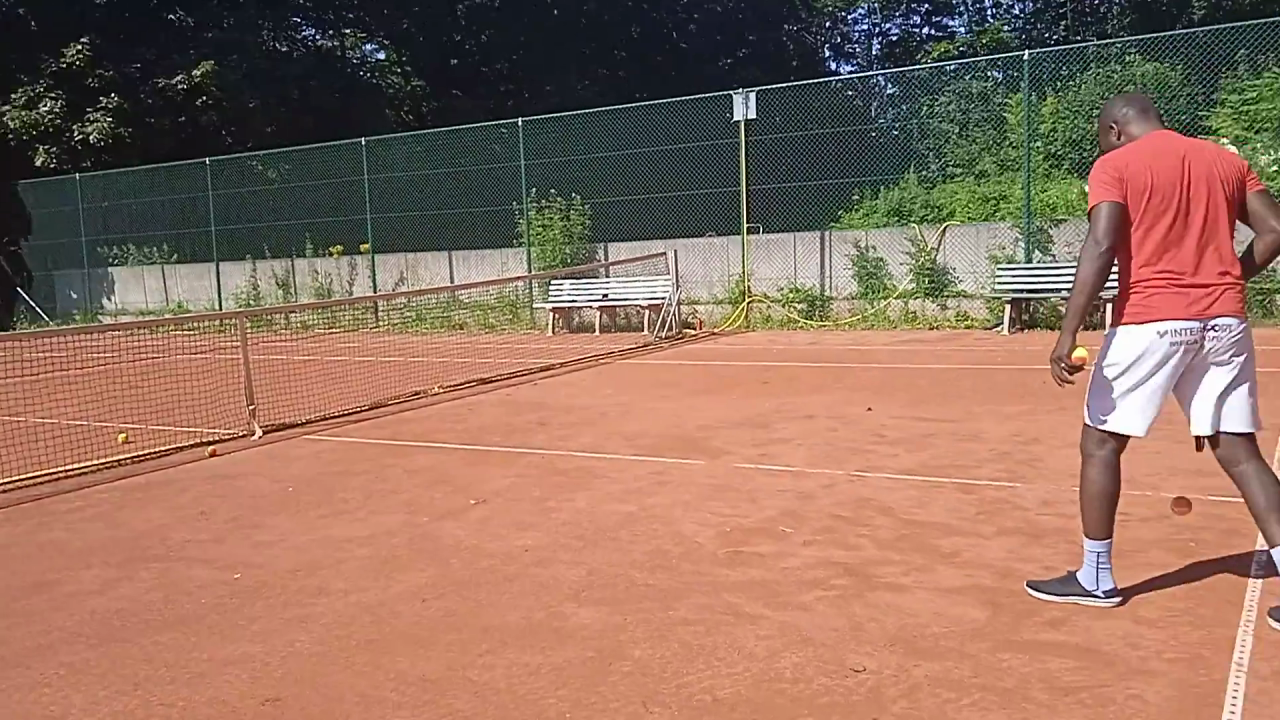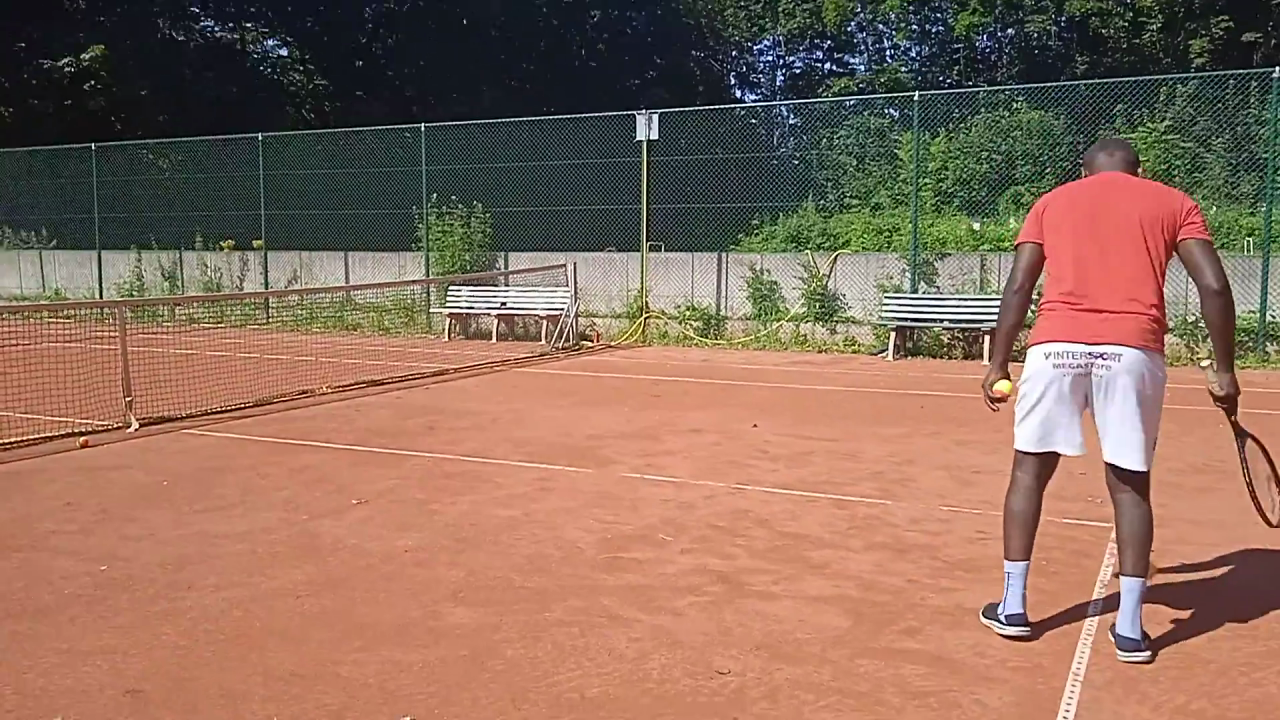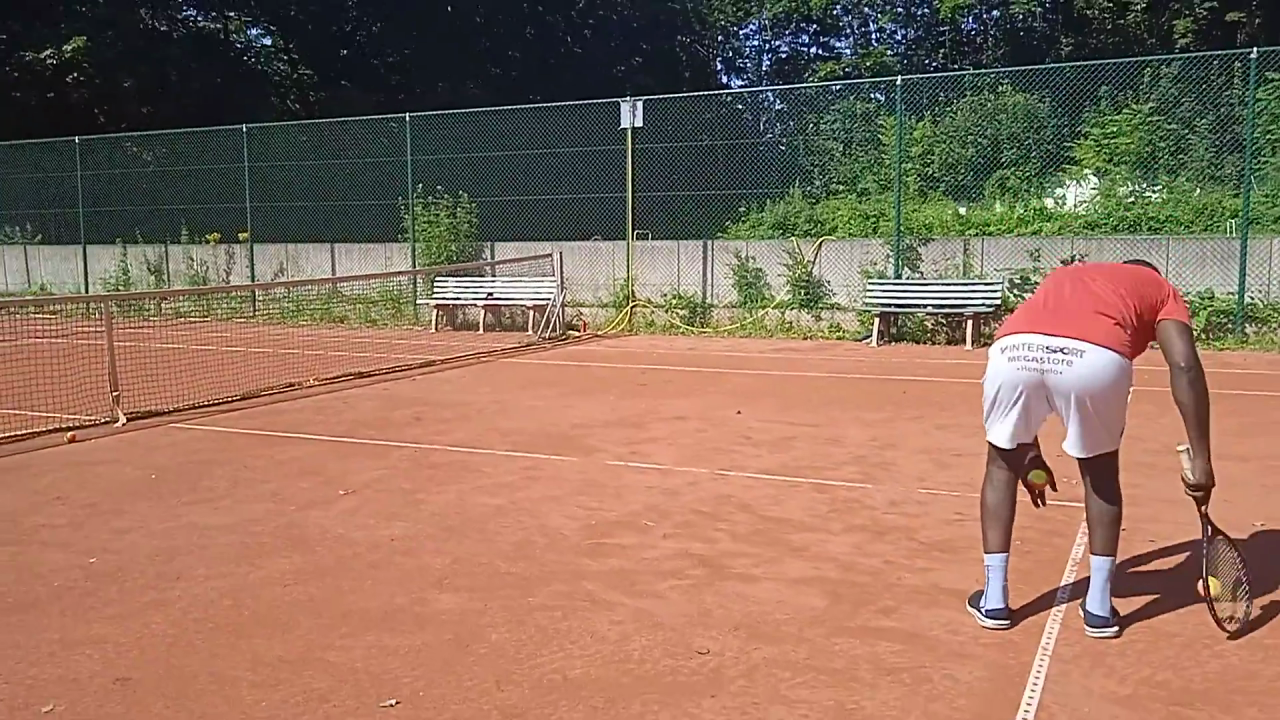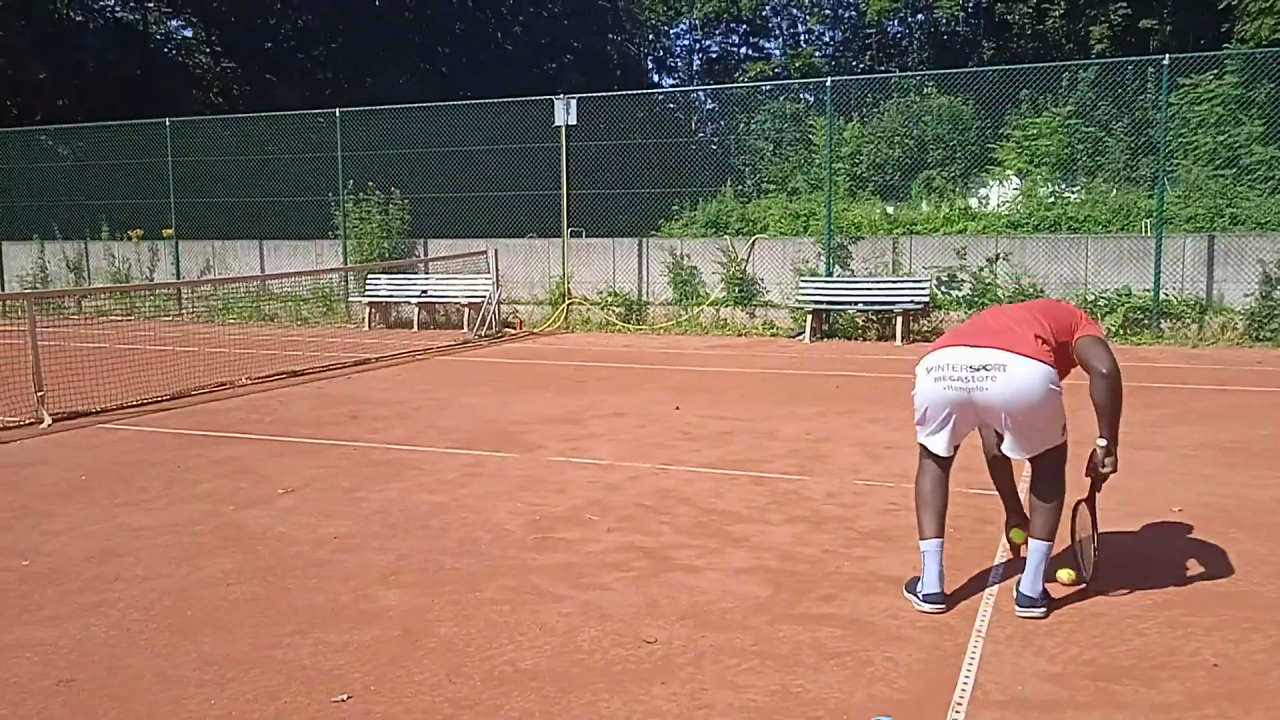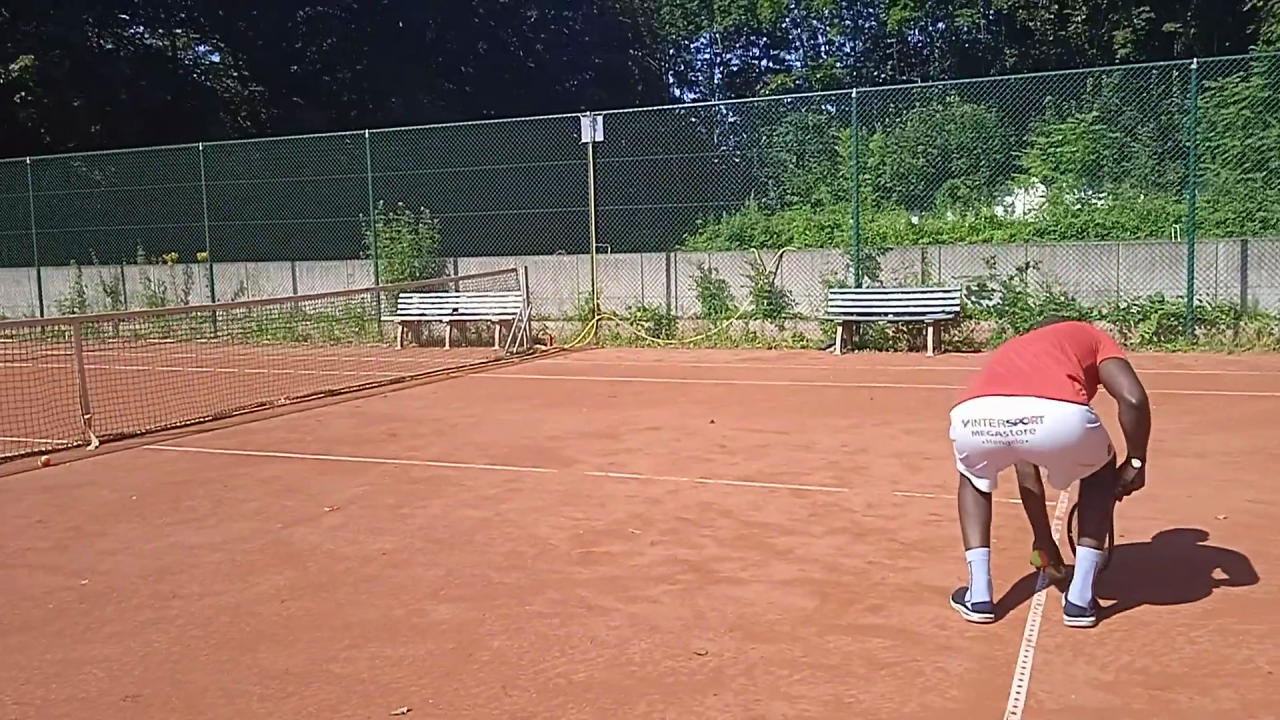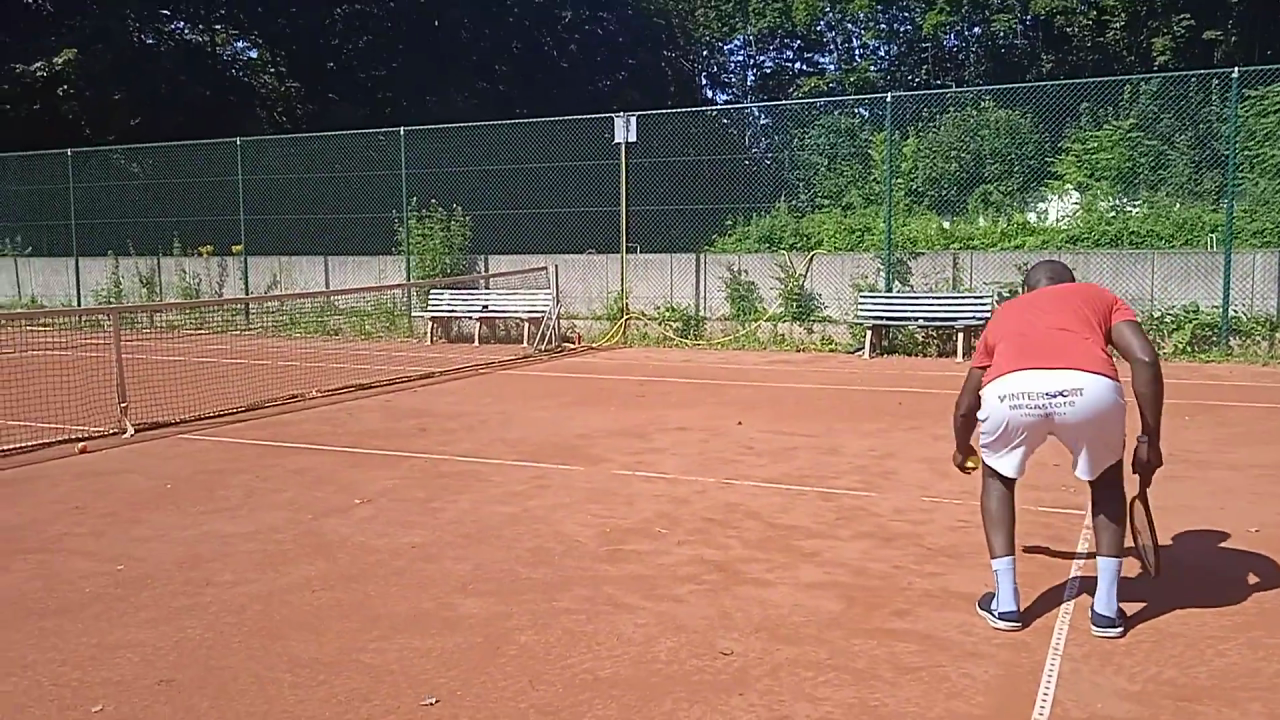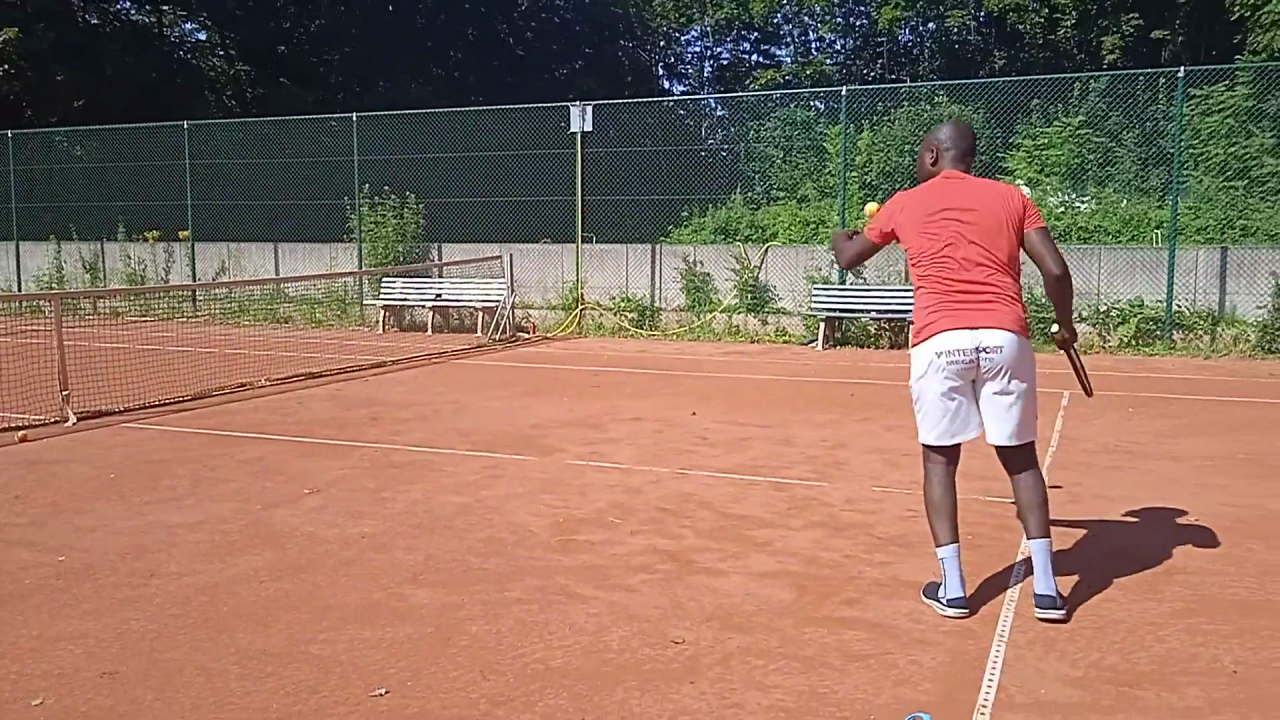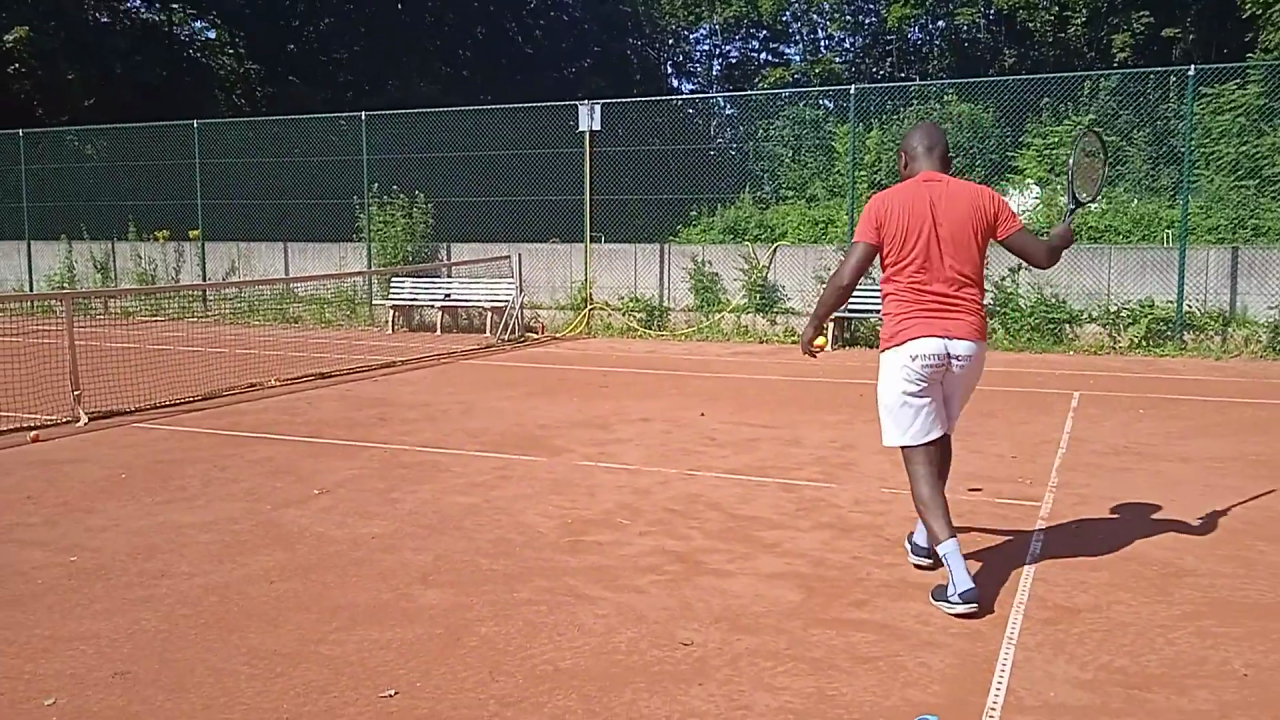
dt=0.4s
person 1, frame 1
left shoulder: (1115, 165)
right shoulder: (1225, 158)
left elbow: (1100, 249)
left wrist: (1068, 333)
left hip: (1150, 323)
right hip: (1224, 322)
left knee: (1099, 443)
left ankle: (1095, 577)
person 1, frame 2
left shoulder: (1052, 201)
right shoulder: (1174, 202)
left elbow: (1017, 287)
right elbow: (1214, 286)
left wrist: (998, 362)
right wrist: (1225, 370)
left hip: (1057, 344)
right hip: (1133, 350)
left knee: (1030, 471)
right knee: (1127, 485)
left ankle: (1013, 606)
right ankle: (1130, 626)
person 1, frame 3
left shoulder: (1062, 276)
right shoulder: (1160, 289)
right elbow: (1184, 366)
left wrist: (1032, 452)
right wrist: (1201, 458)
left hip: (1015, 347)
right hip: (1098, 357)
left knee: (1003, 464)
right knee: (1100, 469)
left ankle: (994, 598)
right ankle: (1099, 605)
person 1, frame 4
right shoulder: (1073, 318)
left elbow: (993, 443)
right elbow: (1105, 370)
left wrist: (1014, 512)
right wrist: (1107, 445)
left hip: (941, 365)
right hip: (1024, 370)
left knee: (934, 459)
right knee: (1048, 462)
left ankle: (929, 583)
right ankle: (1032, 588)
person 1, frame 5
right shoulder: (1092, 337)
left elbow: (1025, 468)
right elbow: (1133, 398)
left wrist: (1043, 536)
right wrist: (1136, 462)
left hip: (975, 414)
right hip: (1058, 413)
left knee: (975, 479)
right knee: (1100, 472)
left ankle: (978, 592)
right ankle: (1080, 597)
person 1, frame 6
left shoulder: (1004, 311)
right shoulder: (1101, 297)
left elbow: (968, 401)
right elbow: (1146, 360)
left wrist: (962, 446)
right wrist: (1149, 439)
left hip: (1011, 389)
right hip: (1092, 387)
left knee: (998, 476)
right knee: (1106, 480)
left ankle: (1005, 600)
right ankle: (1106, 606)
person 1, frame 7
left shoulder: (906, 203)
right shoulder: (1012, 197)
left elbow: (847, 257)
right elbow: (1055, 271)
left wrist: (840, 236)
right wrist: (1065, 325)
left hip: (940, 340)
right hip: (1004, 337)
left knee: (939, 459)
right knee: (1020, 457)
left ankle: (952, 588)
right ankle: (1045, 586)
person 1, frame 8
left shoulder: (884, 203)
right shoulder: (982, 198)
left elbow: (845, 280)
right elbow: (1042, 256)
left wrist: (813, 326)
right wrist: (1063, 235)
left hip: (908, 344)
right hip: (967, 341)
left knee: (920, 456)
right knee: (939, 436)
left ankle: (960, 581)
right ankle: (926, 538)
